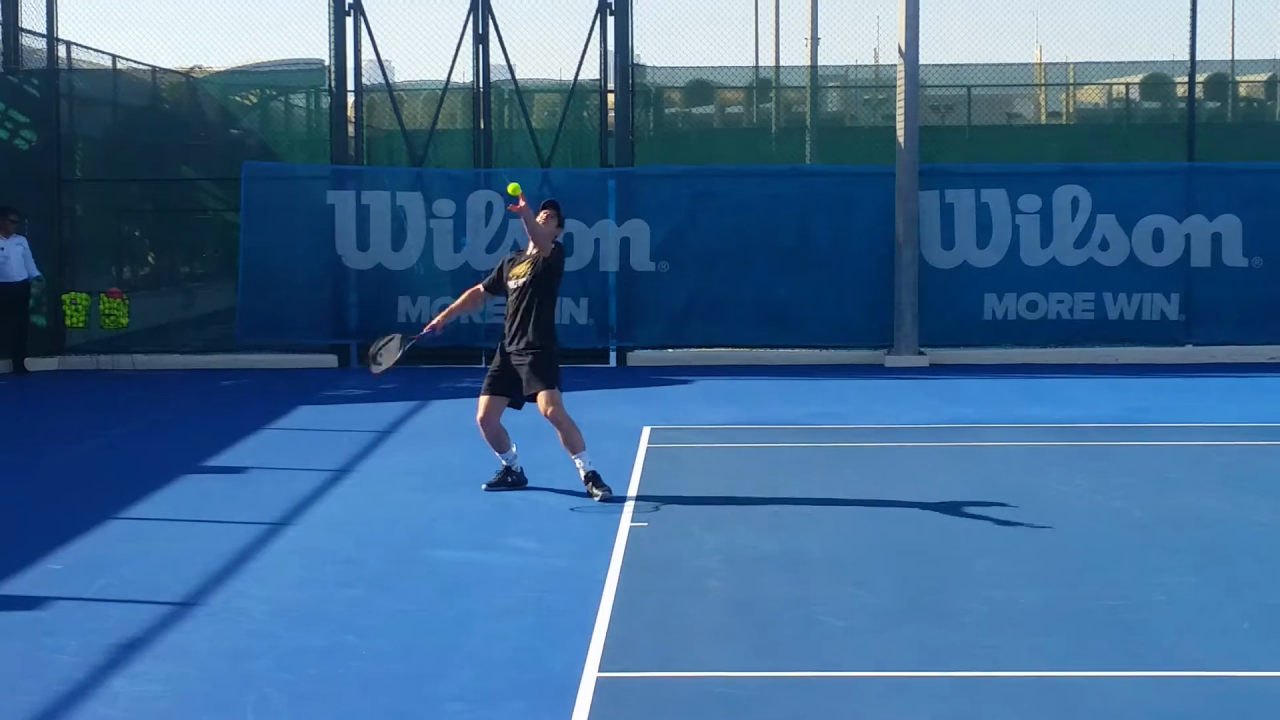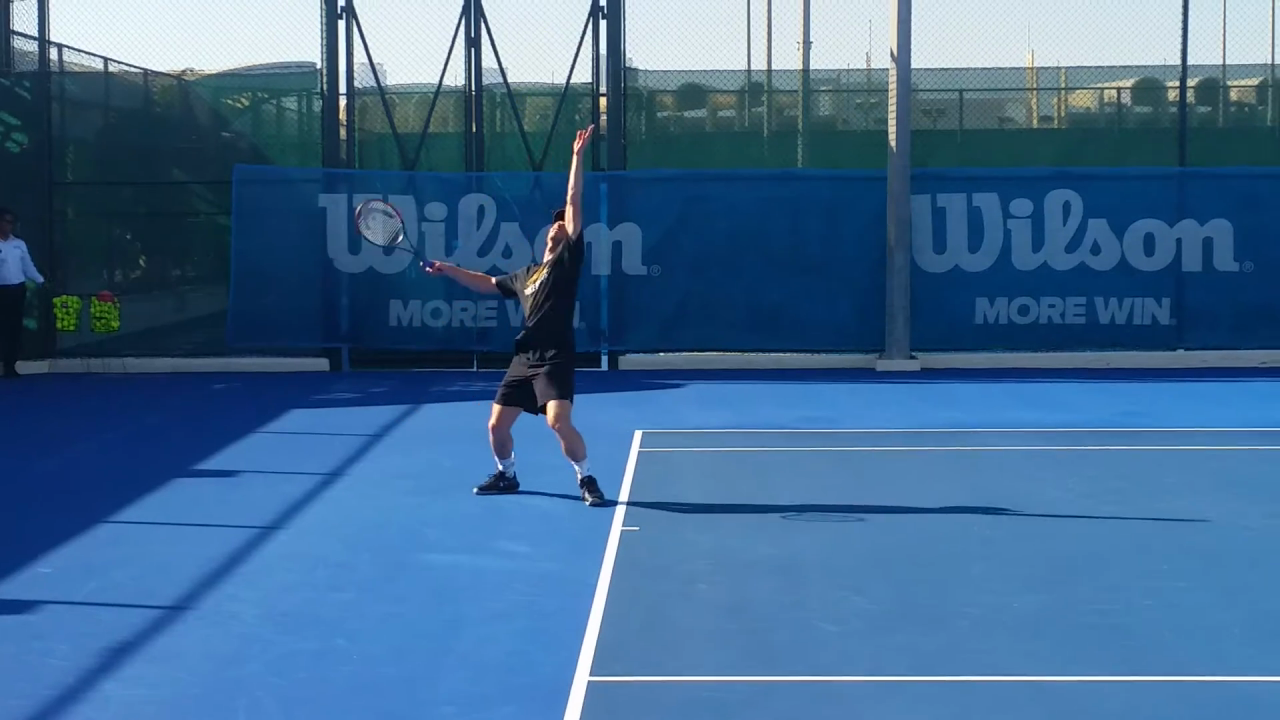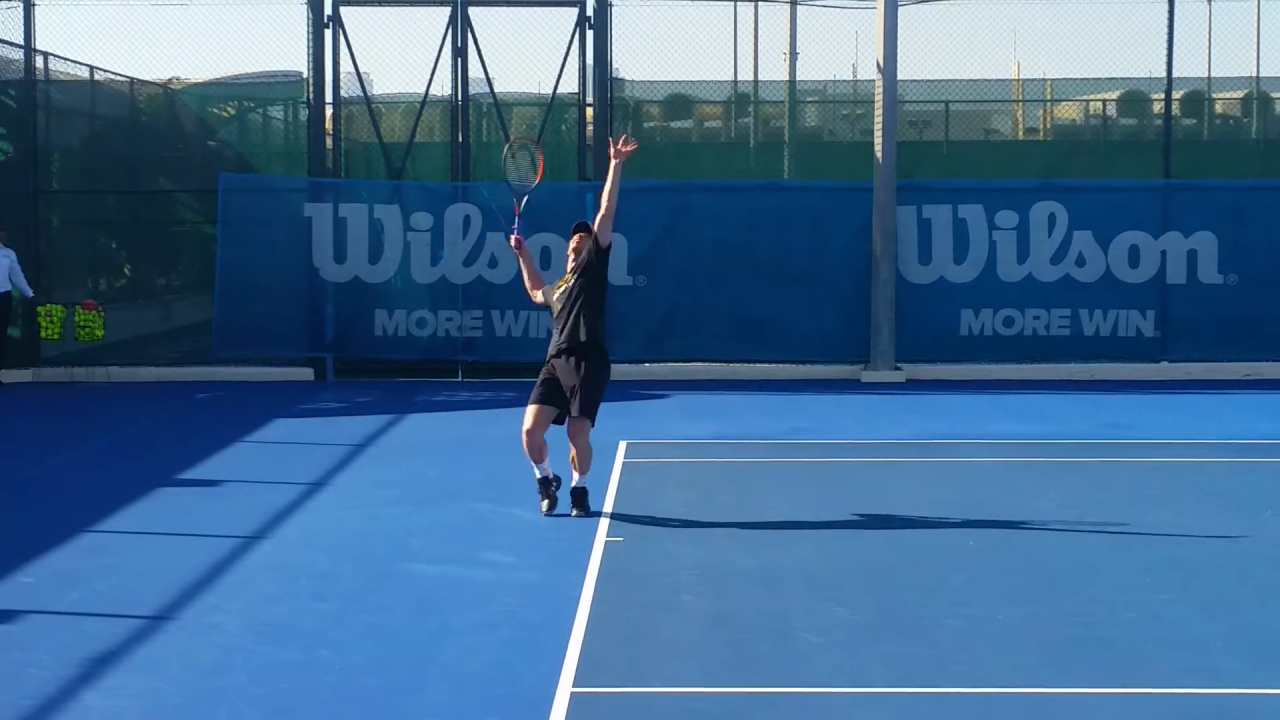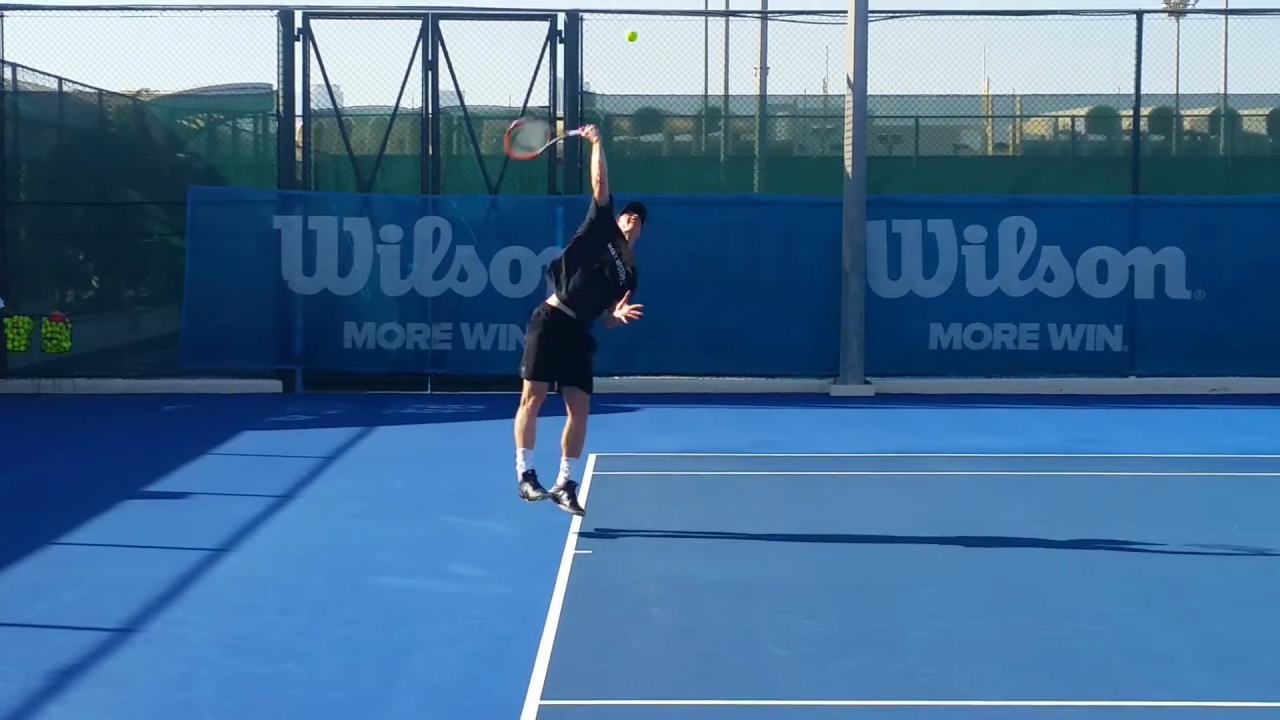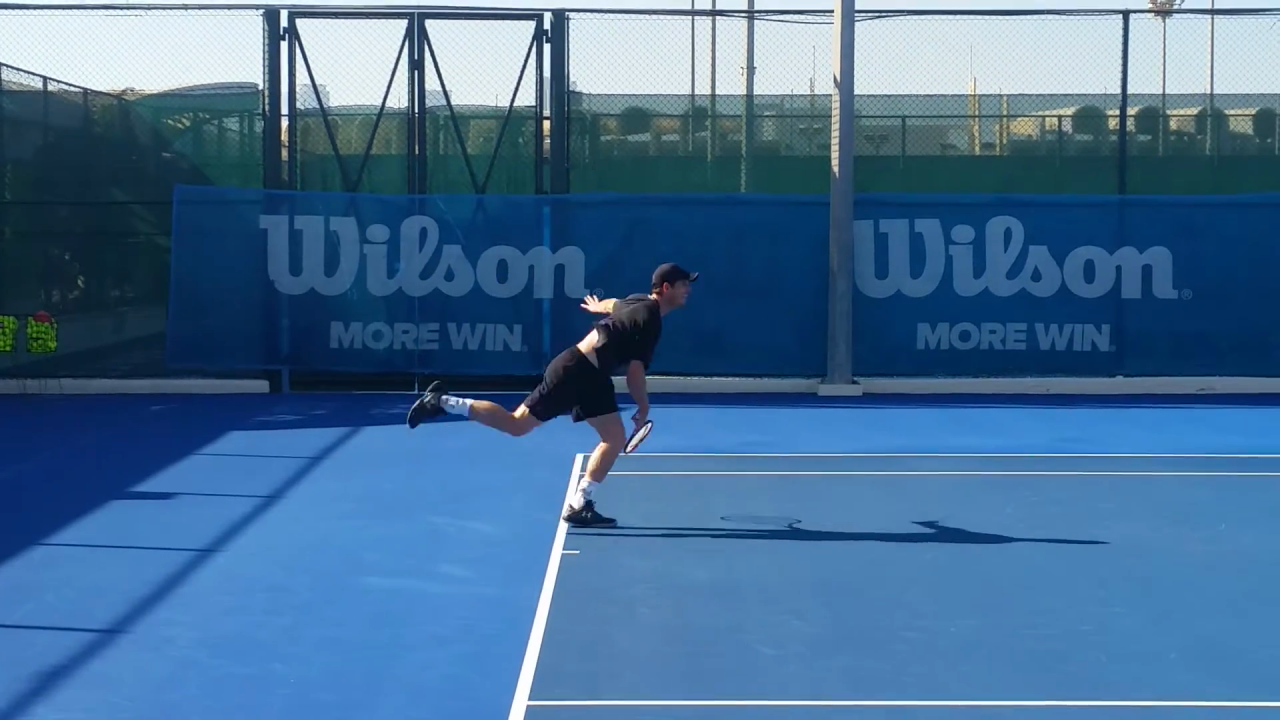
dt=0.3s
person 1, frame 1
left shoulder: (553, 252)
right shoulder: (510, 260)
left elbow: (540, 239)
right elbow: (479, 293)
left wrist: (524, 217)
right wrist: (443, 317)
left hip: (539, 354)
right hip: (509, 353)
left knee: (553, 411)
right knee: (486, 417)
left ankle: (589, 475)
right ankle: (513, 469)
person 1, frame 2
left shoulder: (569, 259)
right shoulder: (526, 275)
left elbow: (574, 203)
right elbow: (488, 283)
left wrist: (578, 156)
right wrist: (448, 269)
left hip: (555, 359)
right hip: (524, 361)
left knee: (559, 423)
right knee: (497, 426)
left ankle: (586, 478)
right ankle: (506, 475)
person 1, frame 3
left shoulder: (593, 265)
right shoulder: (558, 287)
left elbow: (605, 215)
right elbow: (539, 295)
left wrist: (615, 165)
right wrist: (522, 253)
left hip: (589, 363)
right hip: (556, 363)
left knee: (578, 436)
right knee: (531, 429)
left ankle: (579, 488)
right ankle: (547, 479)
person 1, frame 4
left shoulder: (627, 272)
right shoulder: (602, 227)
left elbow: (608, 317)
right elbow: (600, 185)
left wrist: (619, 313)
right wrist: (597, 143)
left hip: (578, 334)
right hip: (549, 321)
left knee: (579, 411)
right knee: (532, 398)
left ankle: (565, 484)
right ankle: (526, 475)
person 1, frame 5
left shoulder: (639, 302)
right shoulder: (650, 322)
left elbow: (613, 305)
right elbow: (635, 375)
left wrist: (599, 308)
right wrist: (644, 409)
left hip: (590, 375)
right hip: (575, 373)
left knee: (615, 440)
right knee: (516, 424)
left ankle: (580, 505)
right ankle: (444, 402)
